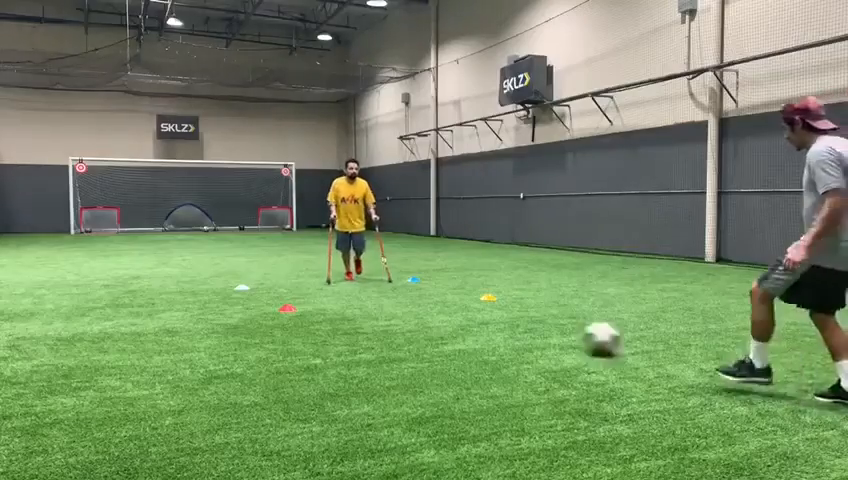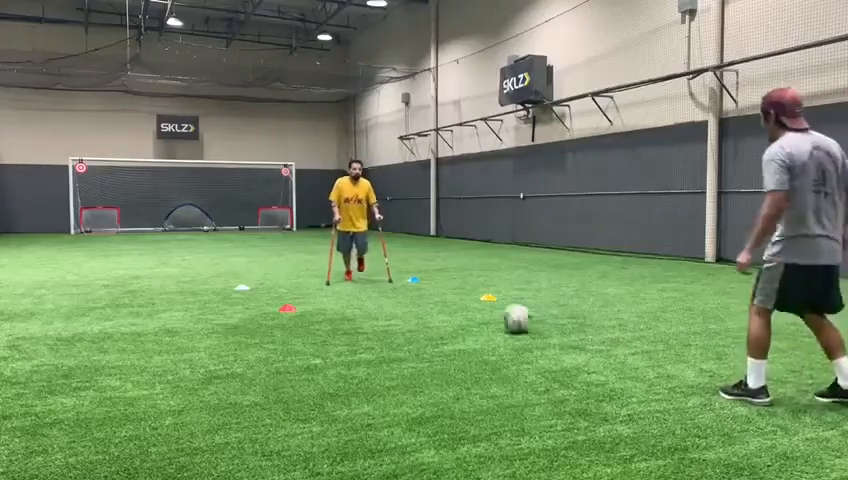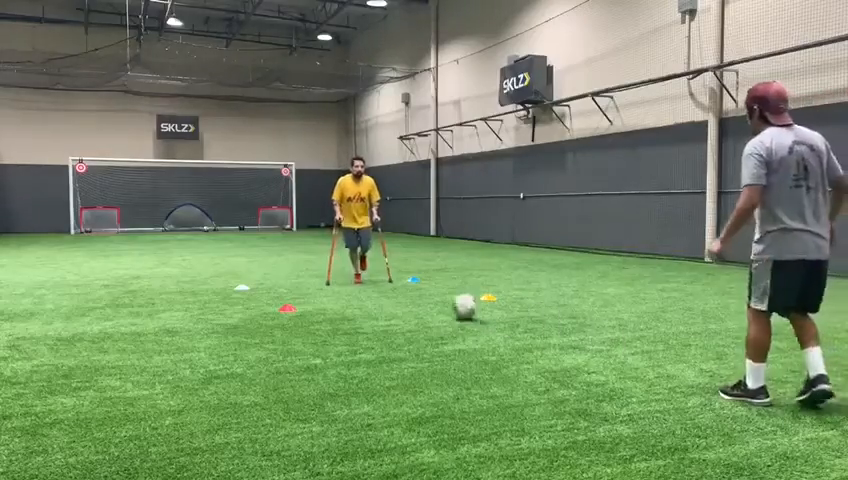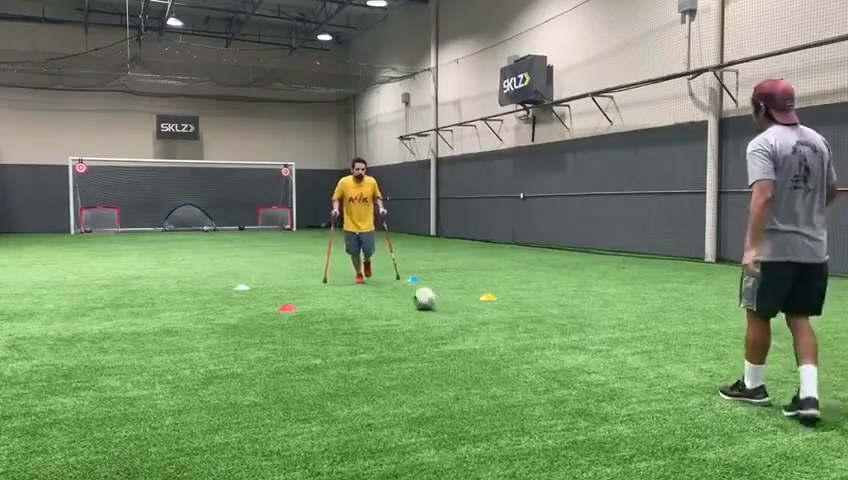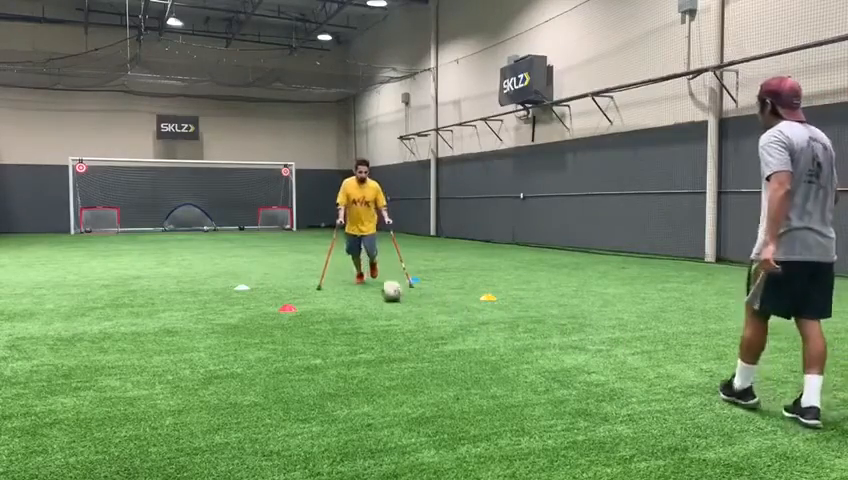
dt=0.2s
person 1, frame 1
left shoulder: (821, 151)
left wrist: (806, 246)
left hip: (822, 251)
left knee: (761, 292)
right knee: (822, 314)
left ankle: (758, 365)
person 1, frame 2
left shoulder: (778, 151)
left elbow: (775, 205)
left wrist: (749, 249)
left hip: (792, 251)
left knee: (759, 310)
right knee: (815, 316)
left ankle: (755, 386)
person 1, frame 3
left shoulder: (758, 146)
right shoulder: (816, 139)
left elbow: (750, 199)
left wrist: (722, 239)
left hip: (776, 247)
right hip: (816, 246)
left knee: (758, 313)
right knee: (798, 313)
left ankle: (754, 386)
right ankle: (818, 376)
person 1, frame 4
left shoulder: (763, 143)
right shoulder: (818, 141)
left elbow: (763, 195)
right elbow: (830, 192)
left wrist: (750, 247)
left hip: (772, 248)
right hip: (813, 248)
left knee: (757, 316)
right knee: (799, 319)
left ankle: (753, 386)
right ankle: (808, 395)
person 1, frame 5
left shoulder: (774, 137)
right shoulder: (822, 140)
left elbow: (781, 188)
left wrist: (770, 242)
left hip: (784, 248)
right hip: (822, 248)
left knee: (757, 314)
right knee: (810, 322)
left ankle: (742, 385)
right ankle: (811, 403)
person 2, frame 1
left shoulder: (363, 184)
right shoulder: (337, 183)
left elbow: (370, 202)
right elbow: (331, 201)
left wrist: (373, 214)
right wrist: (333, 212)
left hip: (358, 225)
right hip: (342, 225)
left knee: (359, 249)
right knee: (344, 250)
left ankle: (357, 259)
right ankle: (348, 271)
person 2, frame 2
left shoulder: (366, 184)
right shoulder: (340, 183)
left elbow: (372, 202)
right elbow: (334, 201)
left wrist: (376, 213)
right wrist: (336, 214)
left hip: (360, 224)
right hip: (344, 225)
left knee: (362, 249)
right knee: (345, 251)
left ankle: (360, 257)
right ankle: (348, 270)
person 2, frame 3
left shoulder: (370, 182)
right shoulder: (343, 181)
left elbow: (375, 201)
right elbow: (336, 200)
left wrist: (375, 214)
right wrist: (337, 213)
left hip: (364, 221)
right hip: (348, 222)
left knee: (365, 247)
right knee: (353, 247)
left ankle: (362, 255)
right ankle: (357, 273)
person 2, frame 4
left shoulder: (371, 182)
right shoulder: (344, 182)
left elbow: (377, 196)
right elbow: (336, 197)
left wrist: (381, 208)
right wrist: (335, 209)
left hip: (367, 225)
right hip: (350, 226)
left knee: (368, 250)
right knee: (354, 252)
left ankle: (366, 262)
right ankle: (359, 274)
person 2, frame 5
left shoulder: (375, 186)
right shoulder: (347, 184)
left elbow: (381, 205)
right elbow: (341, 204)
left wrist: (386, 218)
right wrist: (341, 218)
left hip: (369, 228)
right hip: (352, 228)
left knee: (371, 253)
right knee: (354, 254)
left ankle: (373, 263)
right ankle: (359, 273)
